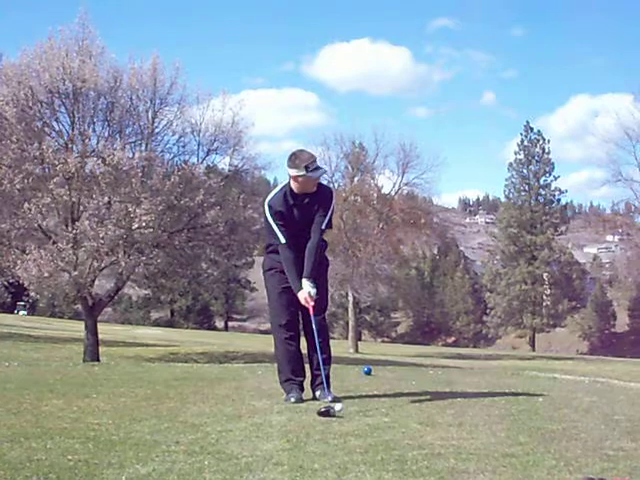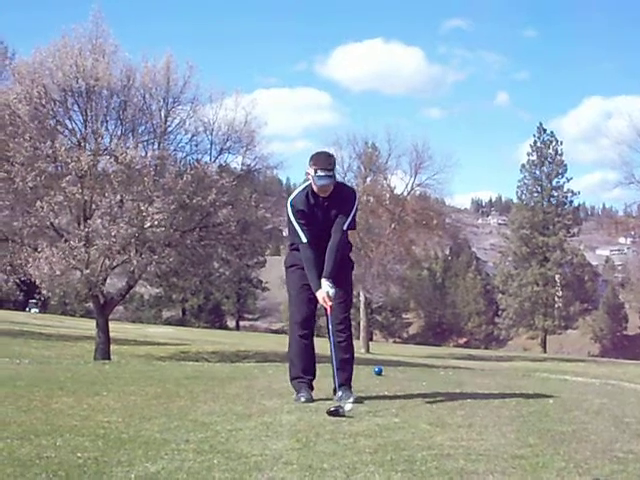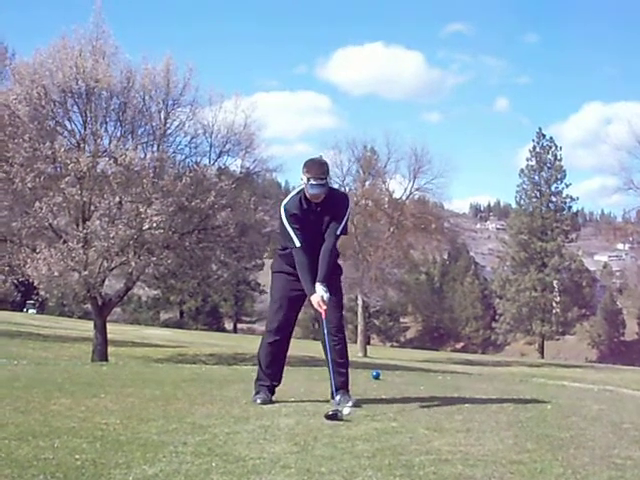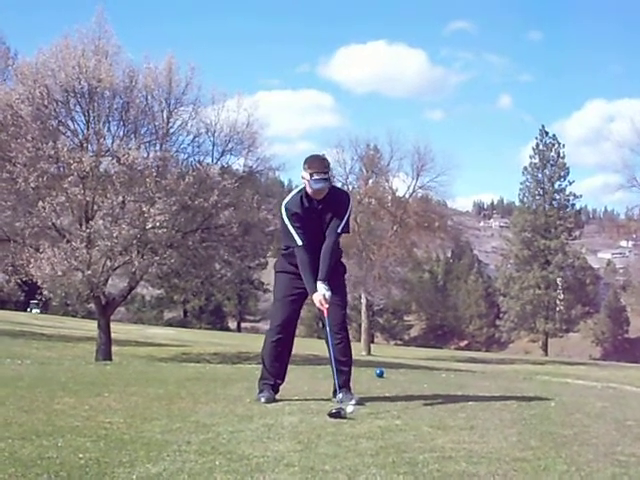
dt=0.7s
person 1, frame 1
left shoulder: (324, 195)
right shoulder: (274, 202)
left elbow: (316, 238)
right elbow: (285, 247)
left wrist: (308, 280)
right wrist: (298, 287)
left hip: (313, 263)
right hip: (280, 263)
left knee: (317, 322)
right knee: (284, 324)
left ankle: (321, 385)
right ankle: (292, 385)
person 1, frame 2
left shoulder: (348, 195)
right shoulder: (297, 201)
left elbow: (338, 238)
right elbow: (306, 246)
left wrist: (328, 279)
right wrist: (317, 286)
left hip: (337, 263)
right hip: (302, 262)
left knee: (341, 322)
right knee: (300, 321)
left ankle: (343, 386)
right ankle: (302, 384)
person 1, frame 3
left shoulder: (340, 201)
right shoulder: (290, 206)
left elbow: (330, 243)
right elbow: (300, 250)
left wrist: (321, 284)
right wrist: (310, 291)
left hip: (326, 269)
right hip: (290, 268)
left knee: (335, 326)
right knee: (277, 326)
left ankle: (341, 390)
right ankle: (264, 386)
person 1, frame 4
left shoulder: (341, 199)
right shoulder: (291, 204)
left elbow: (331, 241)
right elbow: (301, 249)
left wrist: (322, 282)
right wrist: (312, 289)
left hip: (329, 269)
right hip: (293, 268)
left knee: (338, 325)
right knee: (280, 324)
left ankle: (343, 388)
right ankle: (268, 385)
